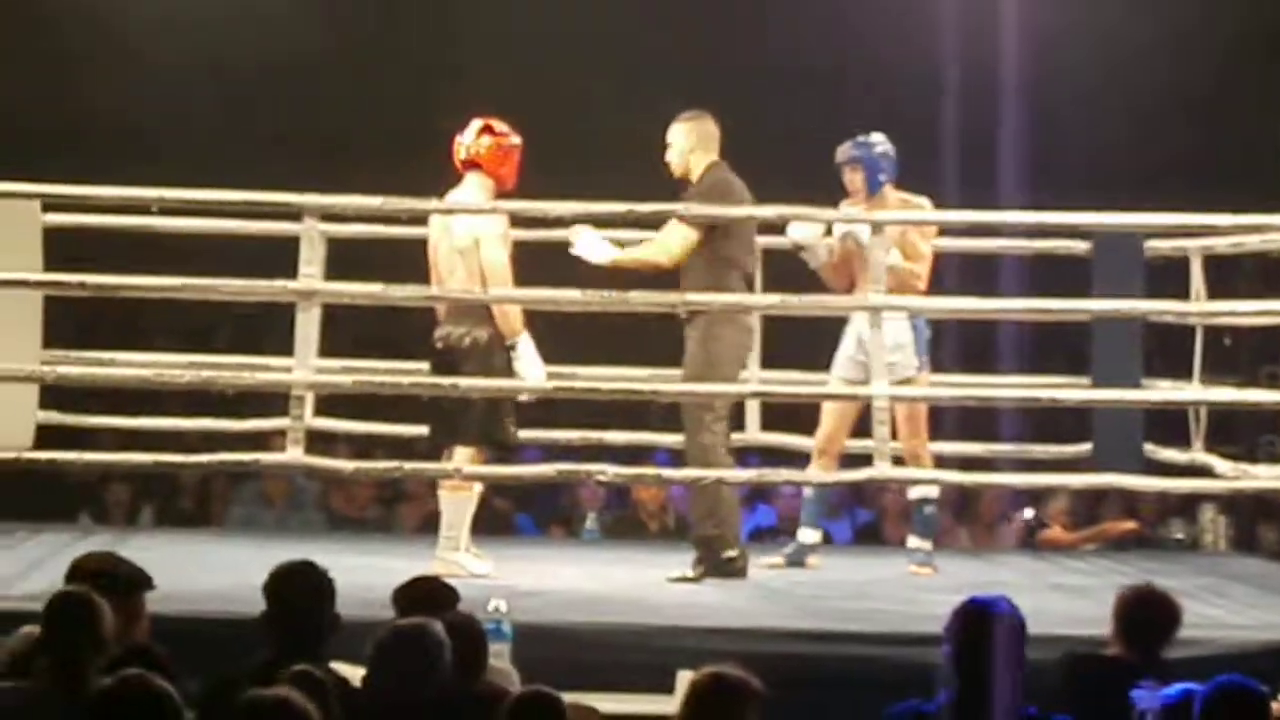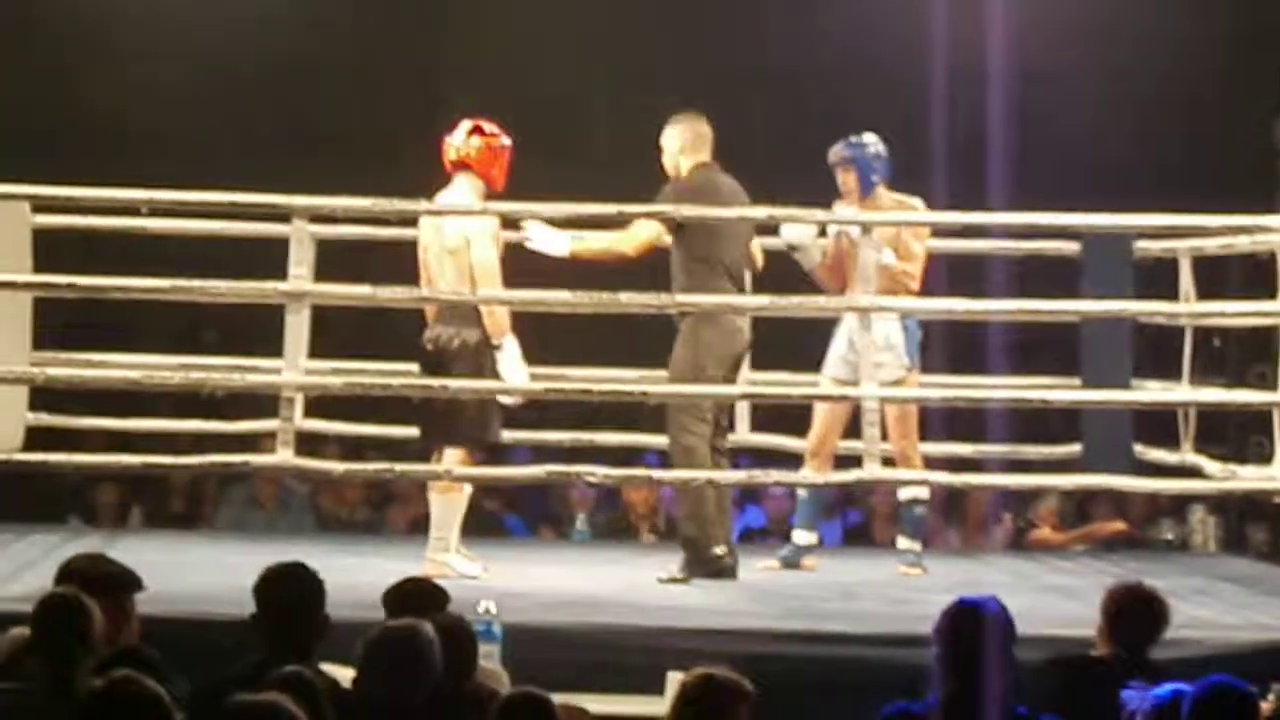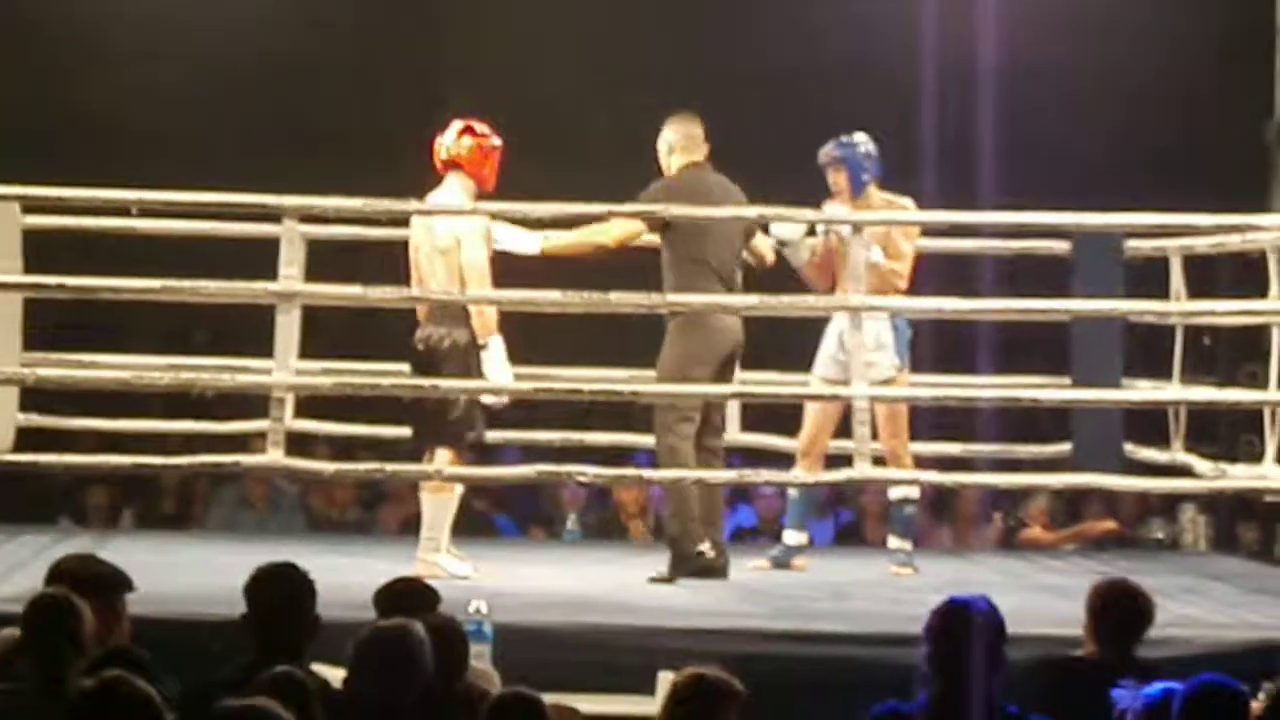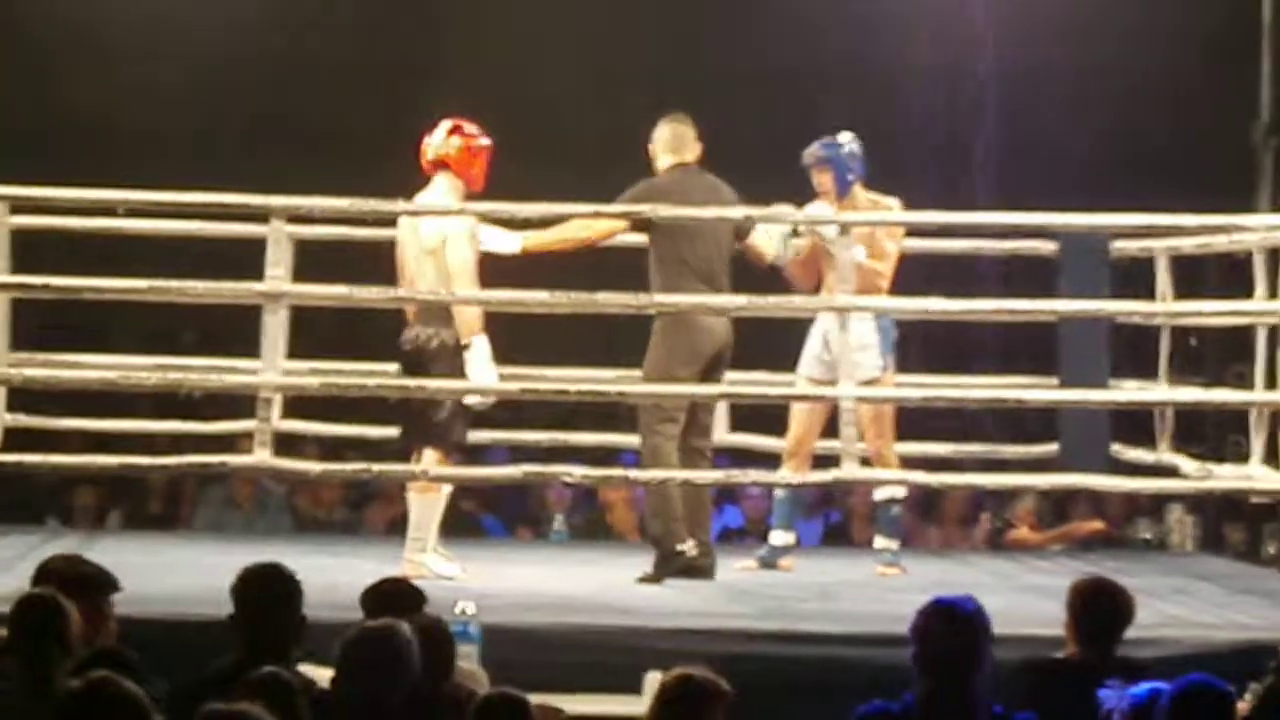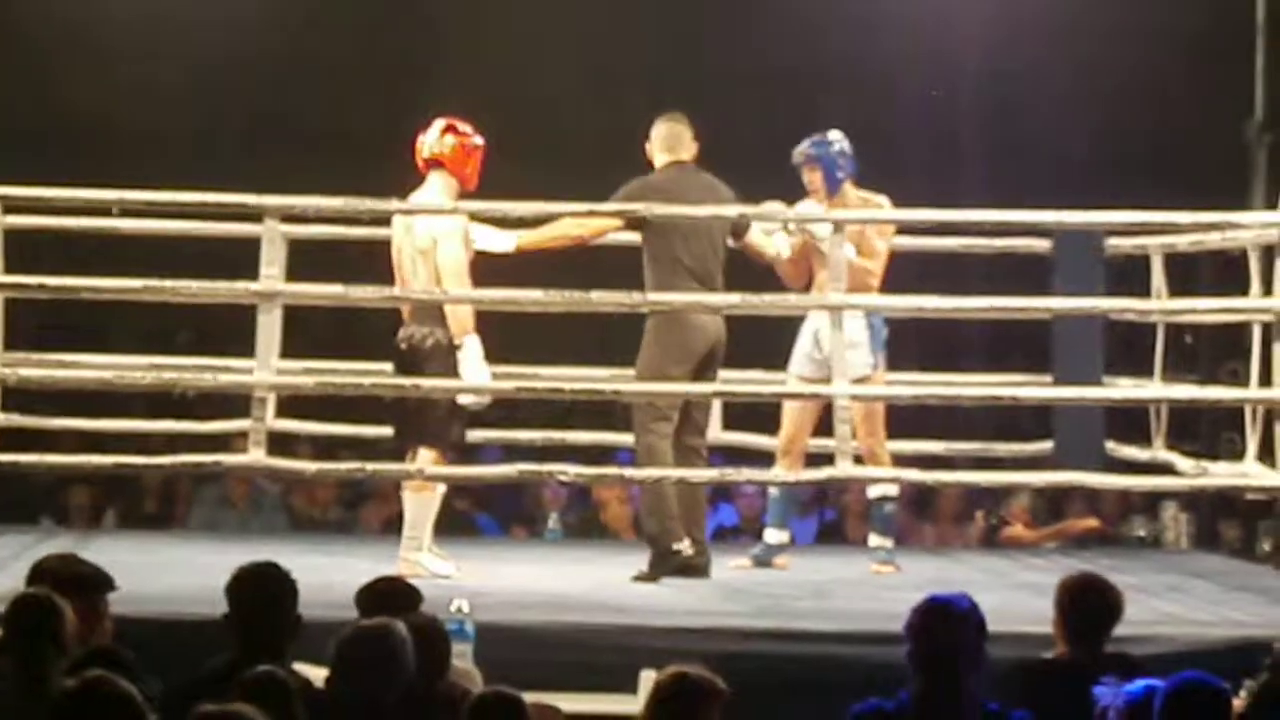
dt=0.1s
person 1, frame 1
left shoulder: (709, 189)
right shoulder: (727, 190)
left elbow: (668, 252)
left wrist: (608, 253)
right wrist: (700, 246)
left hip: (717, 324)
right hip: (726, 322)
left knee: (705, 432)
right knee: (714, 434)
left ankle: (720, 548)
right ankle: (728, 545)
person 1, frame 2
left shoulder: (686, 189)
right shoulder: (731, 189)
left elbow: (631, 243)
right elbow: (755, 258)
left wrist: (563, 244)
left hip: (707, 323)
right hip: (728, 323)
left knee: (688, 433)
right knee: (710, 437)
left ankle: (706, 548)
right ankle: (717, 547)
person 1, frame 3
left shoulder: (671, 190)
right shoulder: (729, 192)
left elbow: (612, 235)
right elbow: (763, 254)
left hip: (696, 323)
right hip: (728, 323)
left knee: (675, 432)
right knee: (709, 438)
left ankle: (691, 545)
right ankle: (712, 546)
person 1, frame 4
left shoulder: (655, 191)
right shoulder: (723, 193)
left elbow: (587, 231)
right elbow: (764, 249)
left wrist: (517, 243)
right wrist: (775, 241)
left hip: (681, 323)
right hip: (717, 325)
left knee: (659, 432)
right knee: (696, 439)
left ankle: (673, 544)
right ankle: (698, 548)
person 1, frame 5
left shoulder: (648, 190)
right shoulder: (718, 192)
left elbow: (583, 228)
right elbow: (763, 245)
left wrist: (516, 242)
right wrist: (785, 244)
left hip: (680, 322)
right hip: (712, 323)
left knee: (652, 433)
right knee: (689, 439)
left ankle: (670, 544)
right ankle: (693, 547)
person 2, frame 1
left shoulder: (443, 210)
right shoulder: (487, 213)
right elbow: (499, 288)
right wrist: (522, 345)
left hip: (450, 332)
right hip: (480, 334)
left knee: (459, 443)
right knee: (471, 444)
left ankle: (457, 542)
right ankle: (451, 549)
person 2, frame 2
left shoulder: (434, 210)
right shoulder: (478, 213)
right elbow: (489, 289)
right wrist: (507, 348)
left hip: (440, 332)
right hip: (470, 335)
left knee: (447, 445)
right knee: (460, 446)
left ankle: (446, 544)
right ankle: (441, 550)
person 2, frame 3
left shoulder: (424, 212)
right shoulder: (467, 213)
right elbow: (477, 288)
right wrist: (491, 347)
left hip: (430, 334)
right hip: (457, 337)
left knee: (438, 445)
right knee: (450, 446)
left ankle: (436, 543)
right ankle: (431, 551)
person 2, frame 4
left shoulder: (415, 209)
right shoulder: (456, 215)
right elbow: (464, 290)
right wrist: (478, 350)
left hip: (422, 332)
right hip: (447, 336)
left knee: (429, 444)
right knee: (441, 445)
left ankle: (425, 544)
right ankle: (419, 550)
person 2, frame 5
left shoulder: (410, 210)
right shoulder: (447, 215)
right elbow: (456, 289)
right wrist: (469, 349)
left hip: (414, 335)
right hip: (438, 338)
left knee: (424, 445)
right knee: (434, 446)
left ankle: (419, 543)
right ankle: (414, 550)
person 3, frame 1
left shoulder: (915, 209)
right shoulder: (849, 211)
left elbow: (919, 279)
left wrist: (878, 245)
right wrist: (812, 248)
left hip: (901, 328)
right hip: (858, 326)
left knee: (914, 446)
right knee: (826, 441)
left ankle: (922, 547)
right ankle: (806, 543)
person 3, frame 2
left shoulder: (907, 210)
right shoulder: (843, 211)
left elbow: (912, 280)
left wrist: (871, 244)
right wrist: (806, 249)
left hip: (892, 328)
right hip: (850, 327)
left knee: (904, 447)
right knee: (818, 442)
left ankle: (911, 548)
right ankle: (801, 545)
person 3, frame 3
left shoulder: (898, 209)
right shoulder: (835, 211)
left elbow: (899, 279)
left wrist: (860, 240)
right wrist: (795, 246)
left hip: (882, 328)
right hip: (840, 326)
left knee: (894, 446)
right knee: (809, 442)
left ankle: (902, 547)
right ankle: (792, 544)
person 3, frame 4
left shoulder: (883, 209)
right shoulder: (820, 211)
left elbow: (881, 279)
left wrist: (842, 240)
left hip: (867, 327)
right hip: (825, 326)
left knee: (880, 446)
right knee: (796, 443)
left ankle: (889, 547)
right ankle: (779, 544)
person 3, frame 5
left shoulder: (873, 207)
right shoulder: (812, 211)
left elbow: (871, 275)
left wrist: (830, 237)
left hip: (857, 326)
right hip: (814, 325)
left knee: (871, 443)
right knee: (789, 440)
left ankle: (882, 543)
right ankle: (773, 543)
